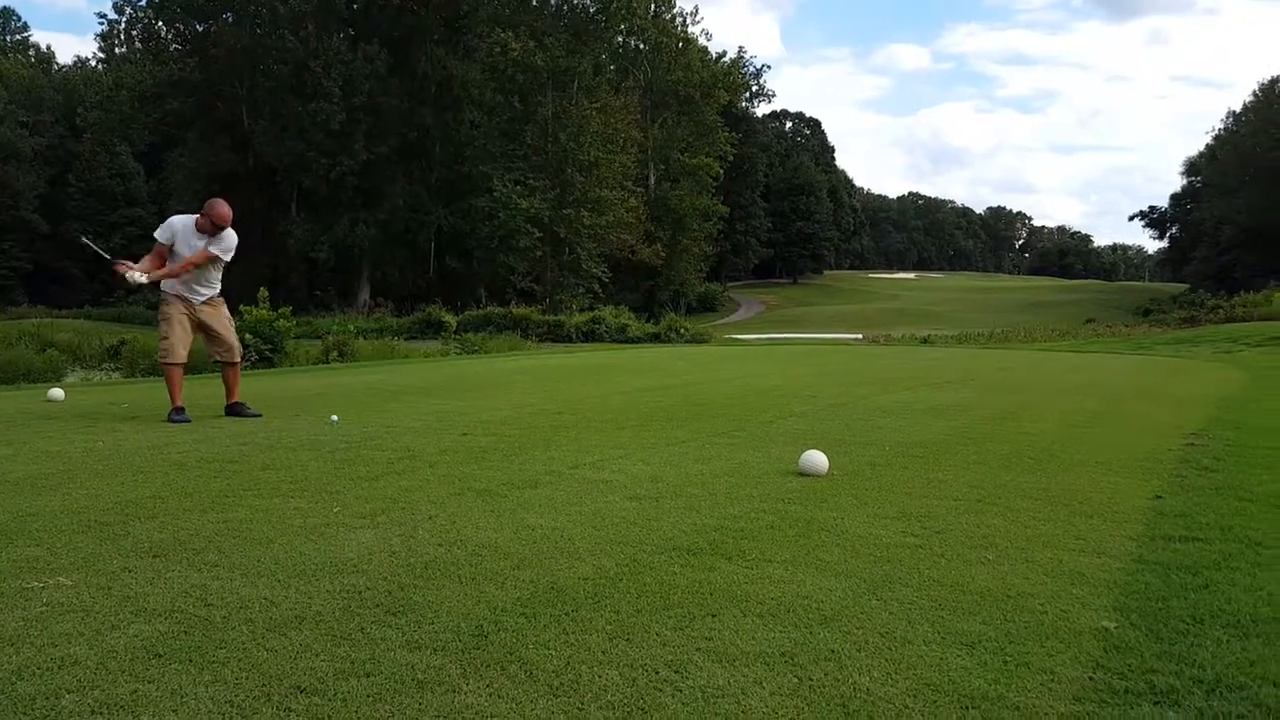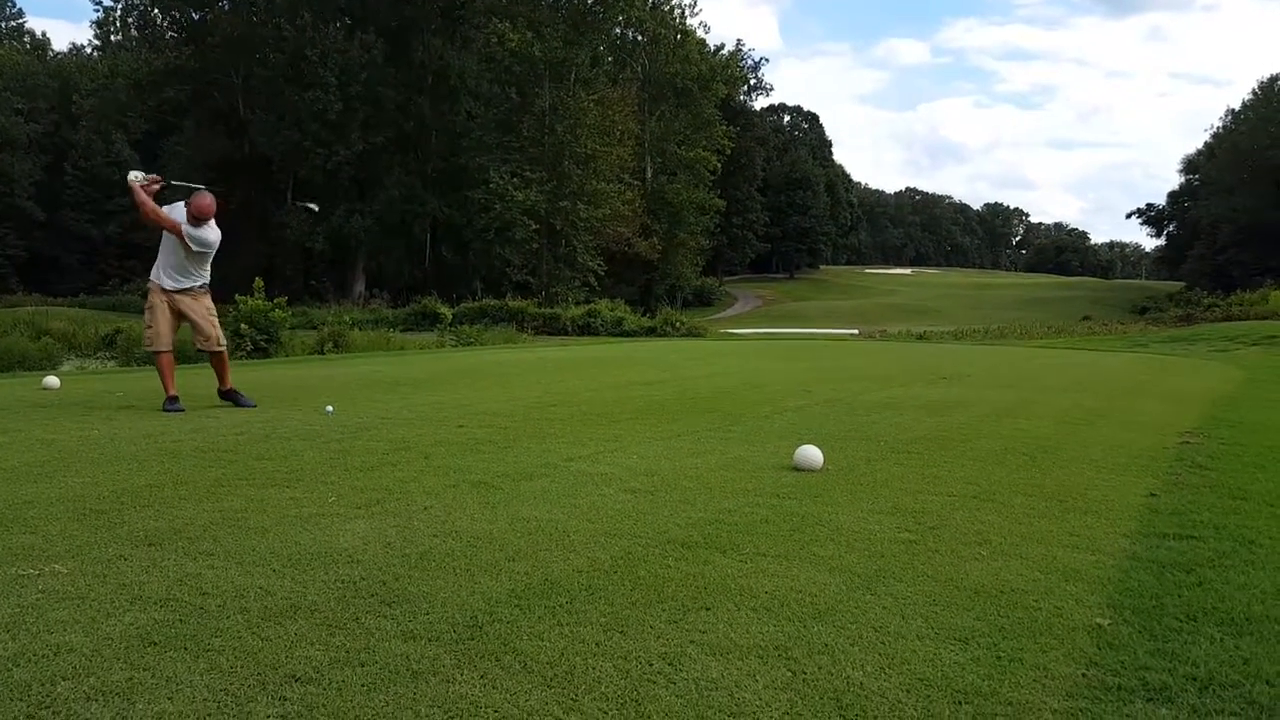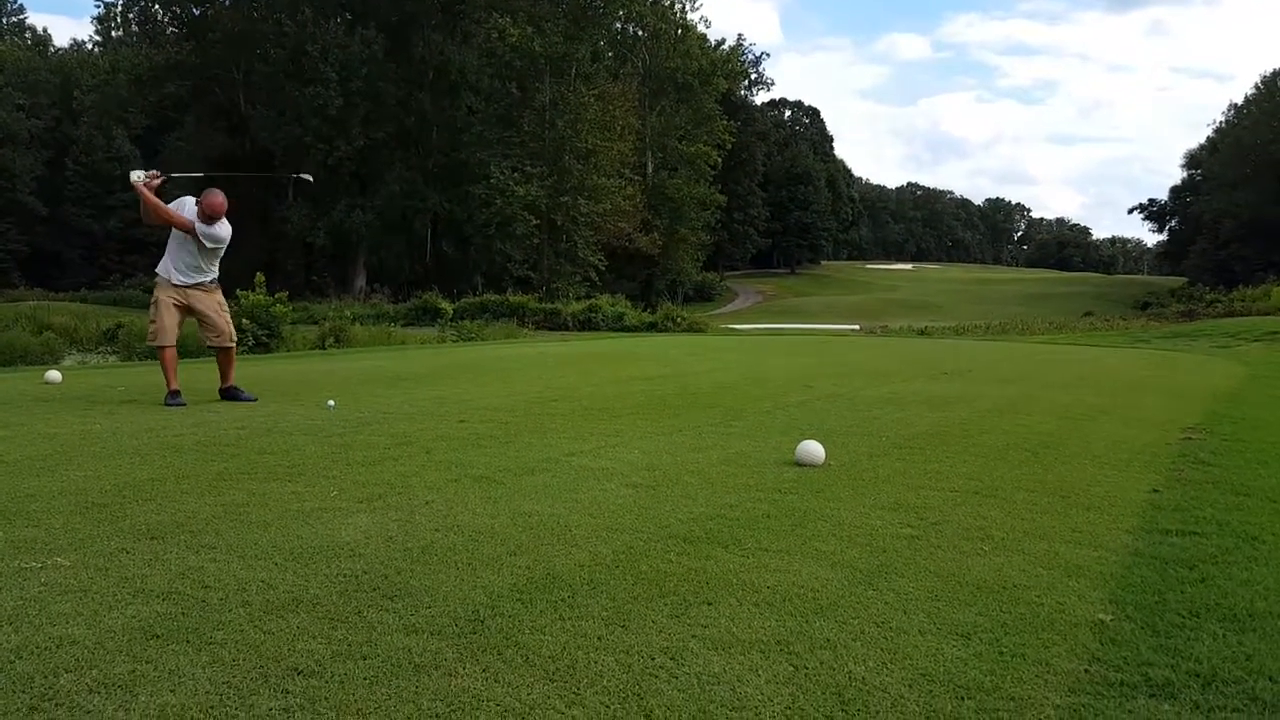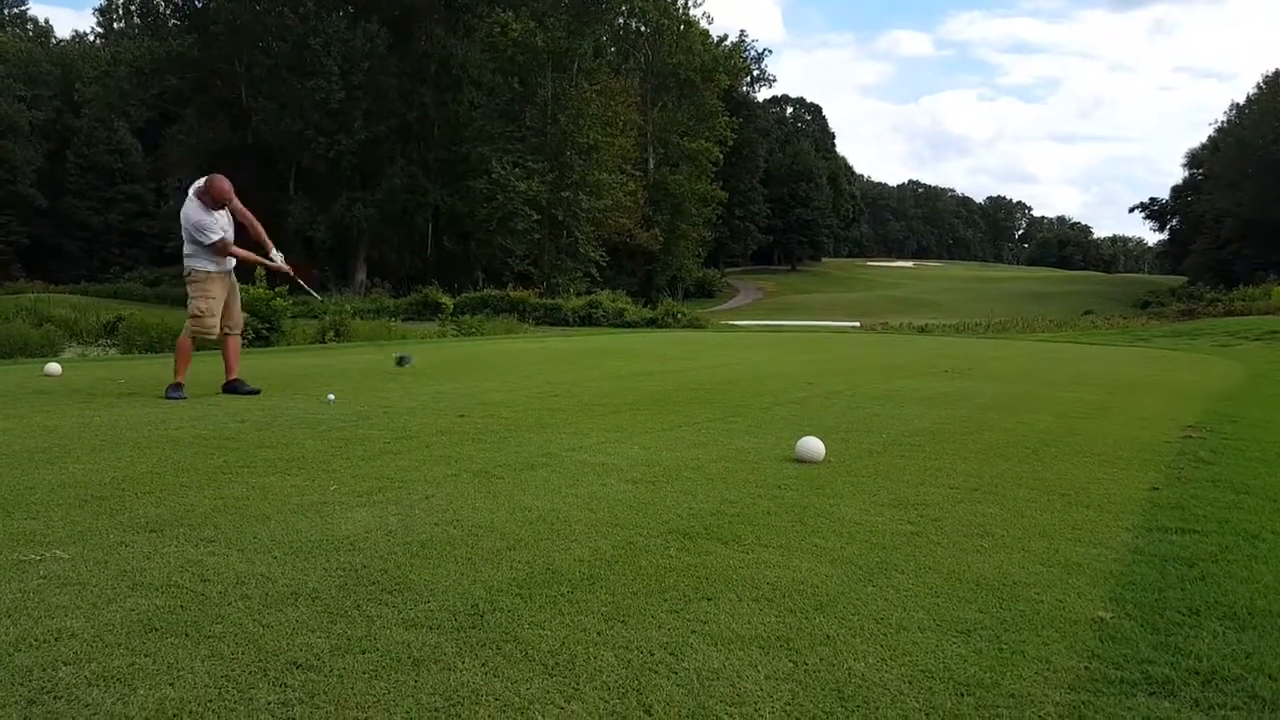
dt=0.3s
person 1, frame 1
left shoulder: (229, 239)
right shoulder: (175, 224)
left elbow: (190, 264)
right elbow: (156, 256)
left wrist: (150, 277)
right wrist: (137, 269)
left hip: (210, 300)
right hip: (175, 297)
left knee: (231, 347)
right knee: (173, 351)
left ankle: (233, 403)
right ankle: (178, 407)
person 1, frame 2
left shoulder: (210, 236)
right shoulder: (178, 208)
left elbow: (159, 219)
right elbow: (154, 218)
left wrist: (138, 190)
right wrist: (147, 194)
left hip: (193, 291)
right hip: (160, 287)
left knee: (213, 339)
right knee: (159, 340)
left ankle: (226, 388)
right ankle: (171, 395)
person 1, frame 3
left shoulder: (220, 232)
right shoulder: (185, 203)
left elbow: (168, 217)
right elbow: (153, 218)
left wrist: (142, 189)
right wrist: (149, 189)
left hip: (204, 286)
right hip: (169, 283)
left knee: (224, 336)
right knee: (163, 335)
left ankle: (228, 385)
right ankle: (173, 389)
person 1, frame 4
left shoulder: (206, 183)
right shoulder: (196, 218)
left elbow: (244, 216)
right elbow: (229, 250)
left wrist: (270, 248)
right wrist: (268, 264)
left hip: (225, 269)
right hip: (205, 272)
left knee: (232, 325)
right knee: (197, 326)
left ankle: (232, 380)
right ankle: (177, 382)
